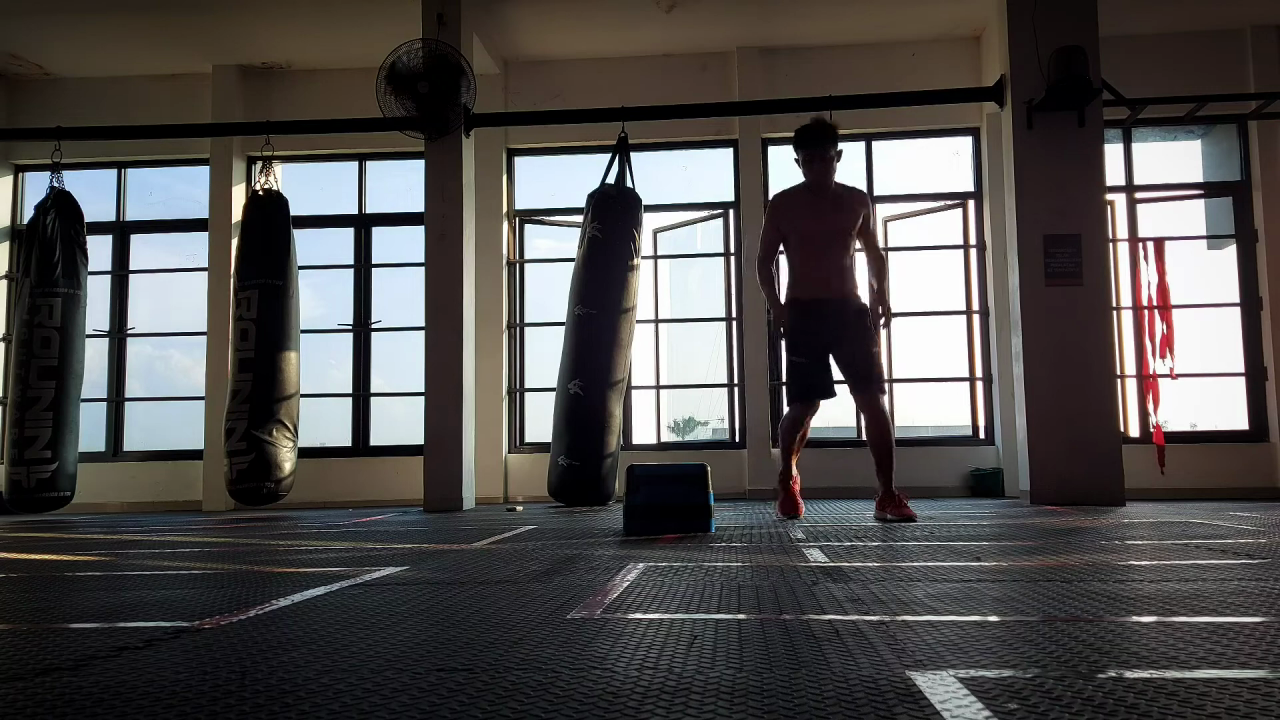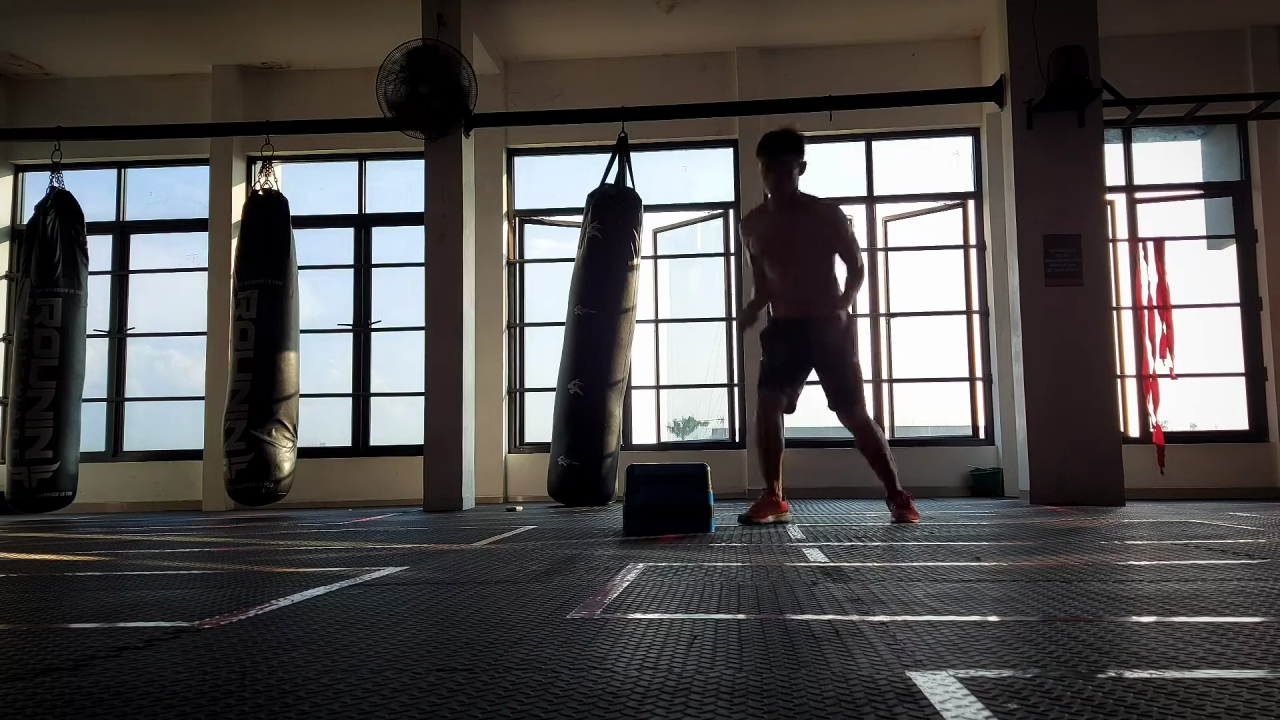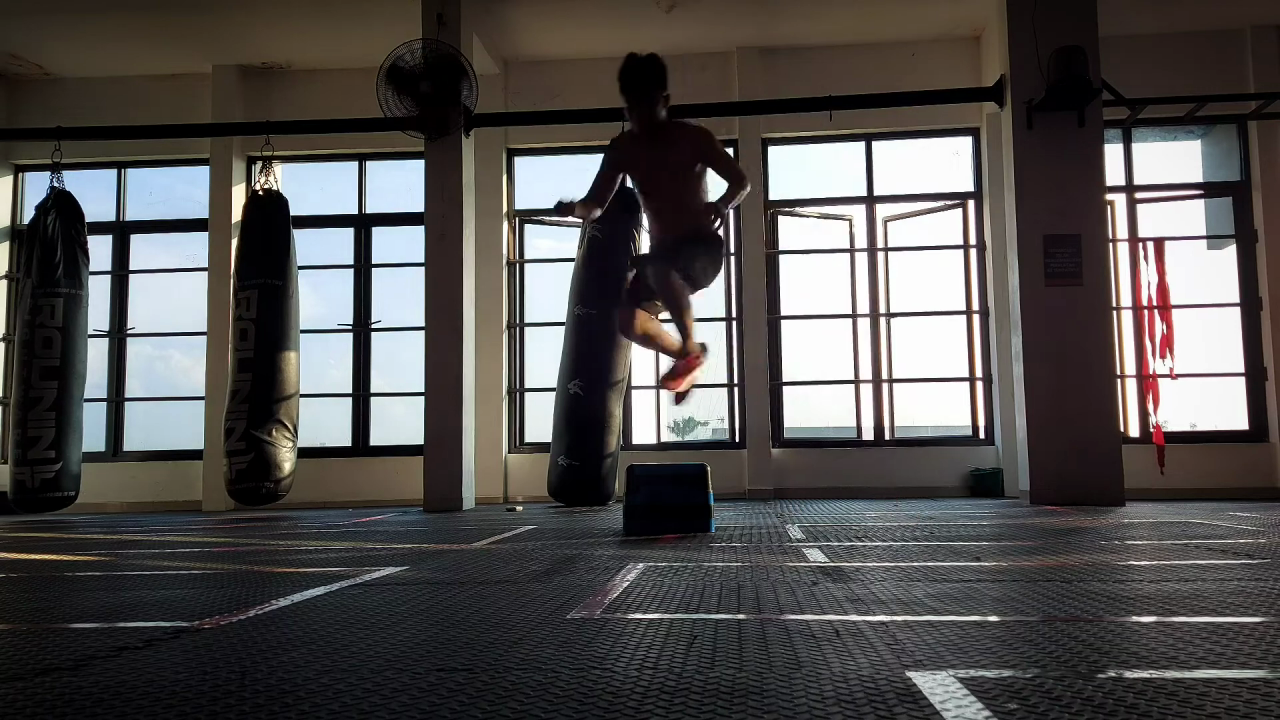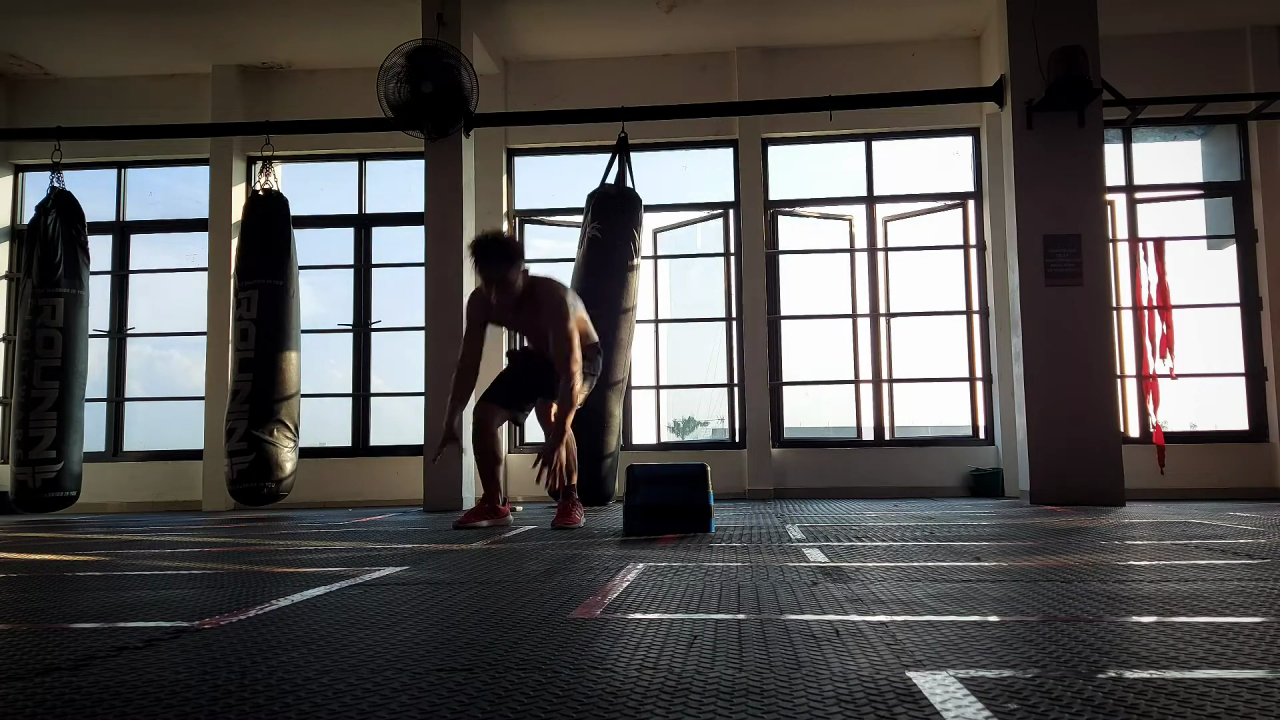
dt=0.4s
person 1, frame 1
left shoulder: (856, 201)
right shoulder: (783, 205)
left elbow: (874, 252)
right elbow: (764, 259)
left wrist: (880, 295)
right wrist: (775, 302)
left hip: (849, 309)
right hip: (802, 312)
left knee: (871, 398)
right knee: (802, 409)
left ankle: (888, 494)
right ankle: (788, 480)
person 1, frame 2
left shoulder: (824, 215)
right shoulder: (753, 223)
left elbow: (856, 265)
left wrist: (842, 304)
right wrist: (755, 303)
left hip: (828, 325)
right hip: (782, 328)
left knee: (853, 415)
right knee: (767, 402)
left ankle: (897, 495)
right ankle: (773, 496)
person 1, frame 3
left shoulder: (693, 138)
right shoulder: (622, 148)
left elbow: (741, 180)
right elbow: (596, 200)
left wrist: (723, 206)
right wrist: (576, 208)
left hip: (702, 247)
right hip: (664, 251)
left knee: (658, 272)
right knee: (627, 317)
left ankle: (690, 347)
right ankle: (685, 354)
person 1, frame 4
left shoulder: (553, 300)
right shoulder: (480, 301)
left elbow: (571, 376)
right elbow: (468, 363)
left wrist: (556, 443)
right wrist: (451, 420)
left hip: (580, 355)
right hip: (536, 358)
left knee: (550, 413)
right knee: (485, 415)
left ankle: (570, 501)
right ankle: (493, 505)
